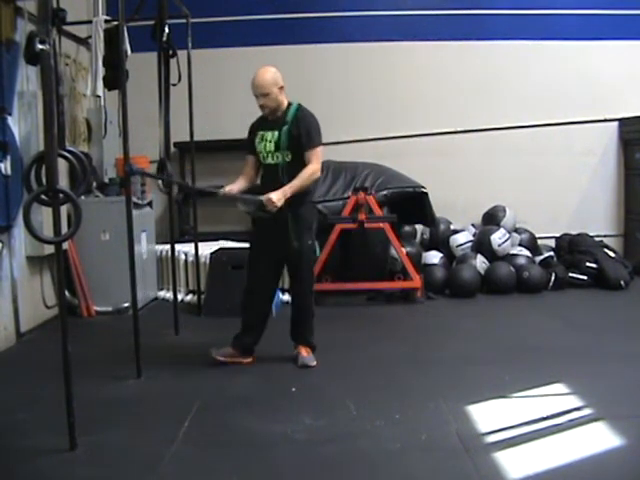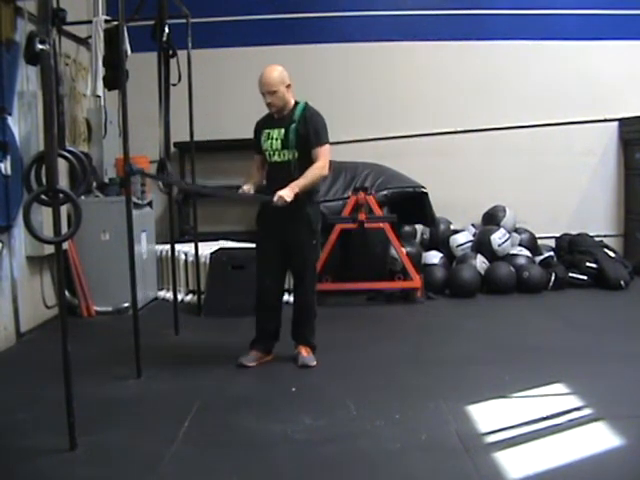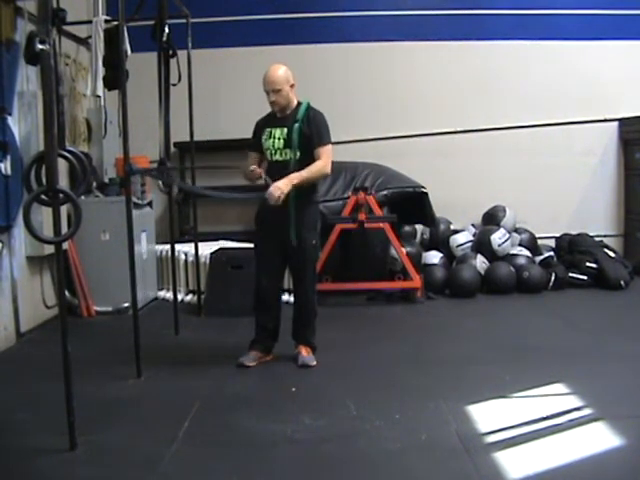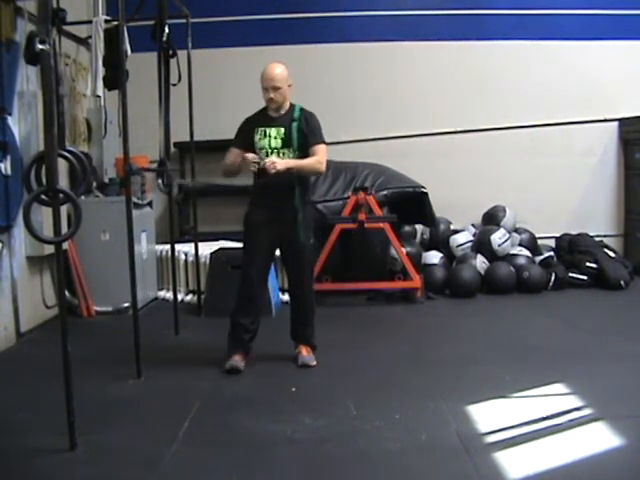
dt=0.4s
person 1, frame 1
left shoulder: (303, 120)
right shoulder: (257, 127)
left elbow: (315, 168)
right elbow: (250, 172)
left wrist: (283, 194)
right wrist: (234, 188)
left hip: (297, 213)
right hip: (266, 213)
left knee: (302, 283)
right knee: (257, 283)
left ankle: (304, 345)
right ankle: (243, 347)
person 1, frame 2
left shoulder: (309, 118)
right shoulder: (262, 125)
left elbow: (322, 166)
left wrist: (292, 189)
right wrist: (252, 185)
left hip: (302, 213)
right hip: (270, 213)
left knee: (304, 281)
right knee: (266, 283)
left ankle: (305, 344)
right ankle: (263, 345)
person 1, frame 3
left shoulder: (312, 119)
right shoulder: (263, 125)
left elbow: (324, 165)
right elbow: (254, 164)
left wrist: (289, 181)
right wrist: (253, 172)
left hip: (302, 212)
right hip: (269, 212)
left knee: (304, 281)
right knee: (265, 282)
left ankle: (305, 344)
right ankle: (262, 345)
person 1, frame 4
left shoulder: (305, 119)
right shoulder: (251, 124)
left elbow: (320, 163)
right elbow: (227, 167)
left wrist: (286, 163)
right wrist: (242, 161)
left hip: (295, 212)
right hip: (260, 213)
left knee: (301, 282)
right knee: (251, 281)
left ankle: (304, 344)
right ankle: (239, 349)
